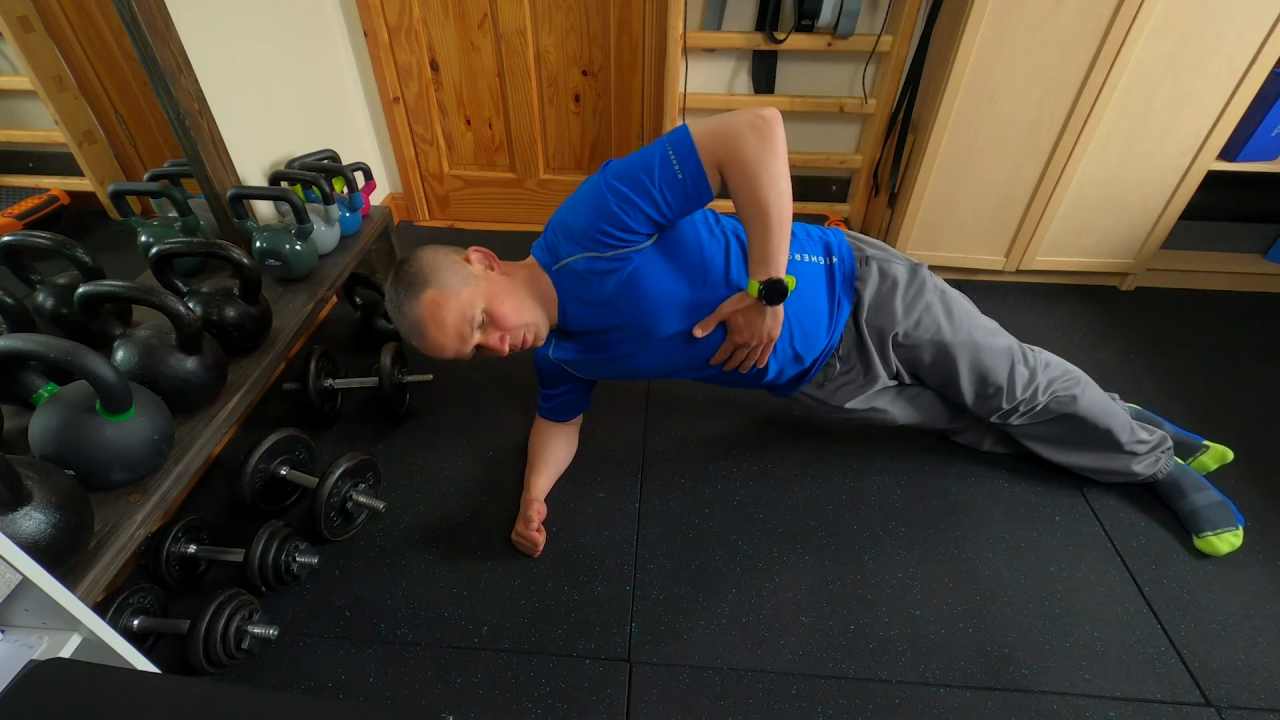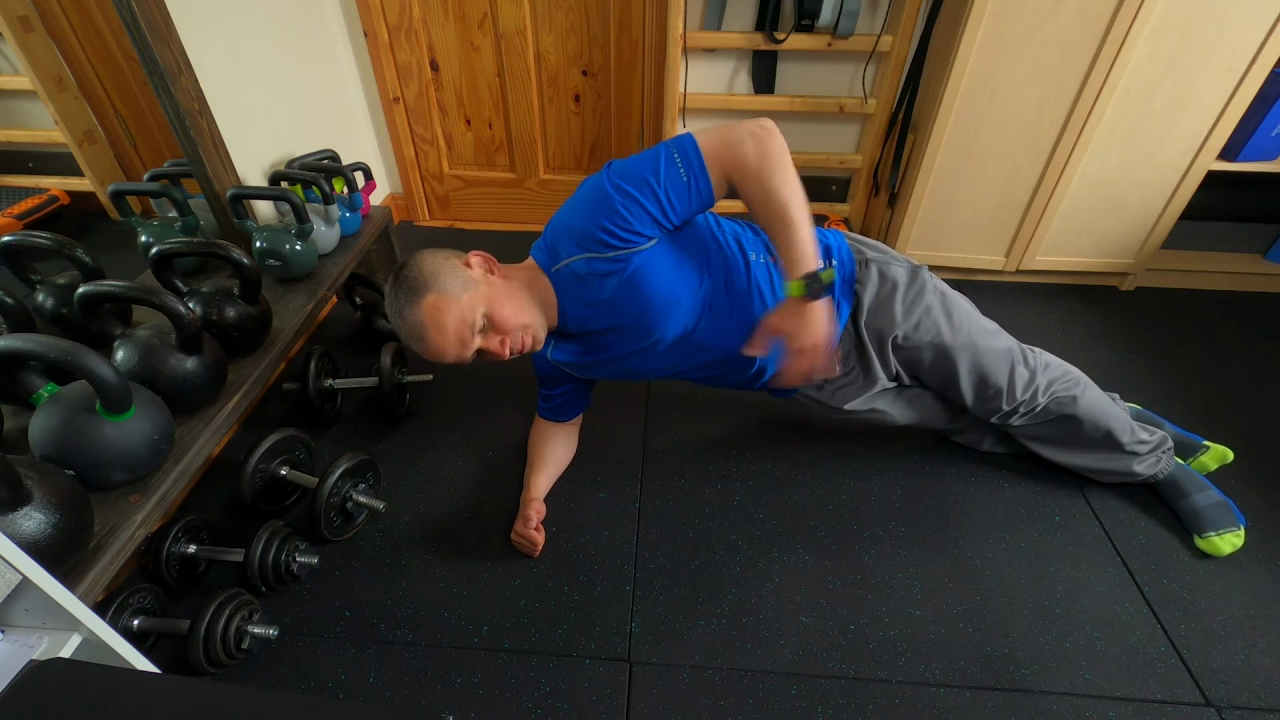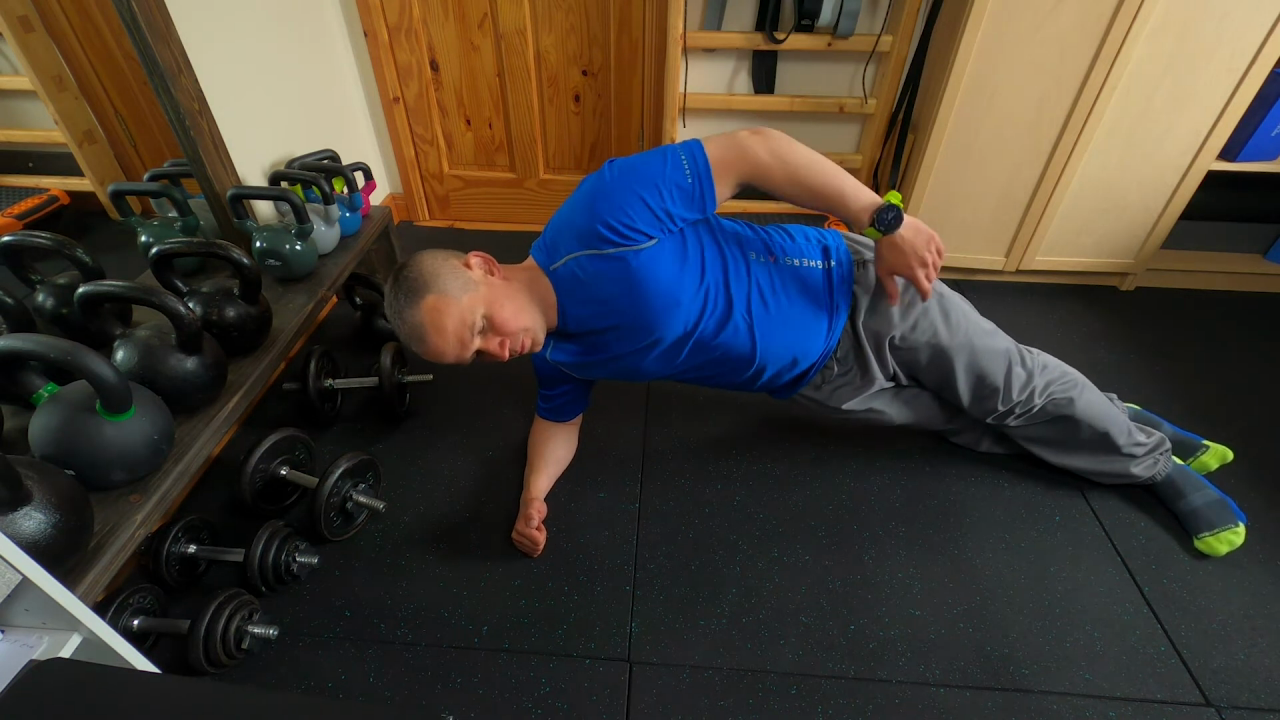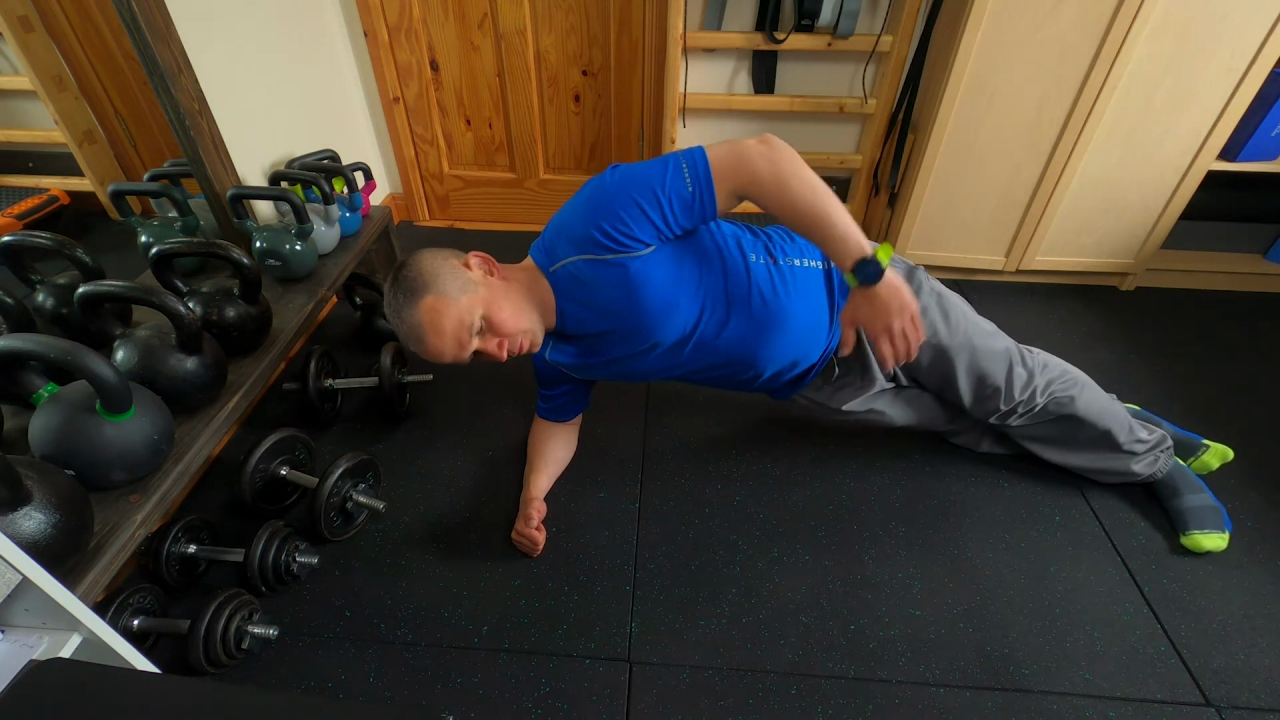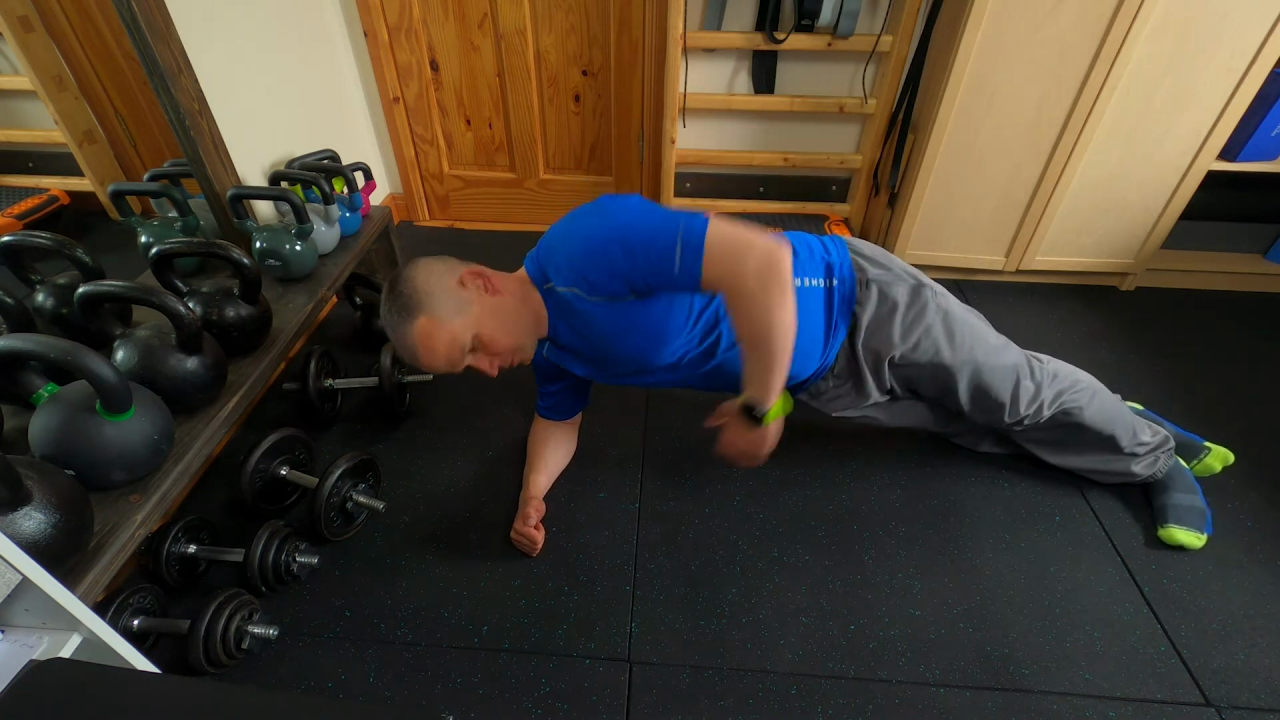
dt=0.3s
person 1, frame 1
left shoulder: (594, 224)
right shoulder: (554, 347)
left elbow: (756, 133)
right elbow: (559, 418)
left wrist: (768, 291)
right wrist: (534, 496)
left hip: (856, 295)
right hip: (823, 376)
left knee: (1015, 385)
right knee: (979, 427)
left ankle: (1151, 448)
right ankle: (1142, 458)
person 1, frame 2
left shoulder: (599, 220)
right shoulder: (555, 350)
left elbow: (750, 145)
right elbow: (558, 419)
left wrist: (806, 292)
right wrist: (533, 497)
left hip: (849, 301)
right hip: (831, 375)
left knee: (1016, 387)
right knee: (978, 427)
left ankle: (1154, 450)
right ankle: (1141, 453)
person 1, frame 3
left shoulder: (600, 216)
right shoulder: (554, 349)
left elbow: (751, 152)
right elbow: (558, 420)
left wrist: (885, 221)
right wrist: (532, 497)
left hip: (855, 296)
right hip: (822, 375)
left knee: (1014, 387)
right knee: (977, 428)
left ankle: (1151, 451)
right ankle: (1137, 450)
person 1, frame 4
left shoulder: (598, 220)
right shoulder: (553, 346)
left elbow: (763, 159)
right elbow: (558, 421)
left wrist: (867, 273)
right wrist: (534, 496)
left hip: (852, 291)
right hip: (815, 371)
left knee: (1013, 385)
right knee: (975, 427)
left ankle: (1155, 449)
right ankle: (1138, 455)
person 1, frame 5
left shoulder: (585, 249)
right shoulder: (552, 344)
left elbow: (760, 261)
right elbow: (557, 418)
left wrist: (758, 412)
right wrist: (532, 497)
left hip: (858, 304)
right hip: (826, 376)
left knee: (1018, 392)
right knee: (977, 425)
left ankle: (1151, 447)
right ankle: (1130, 446)
